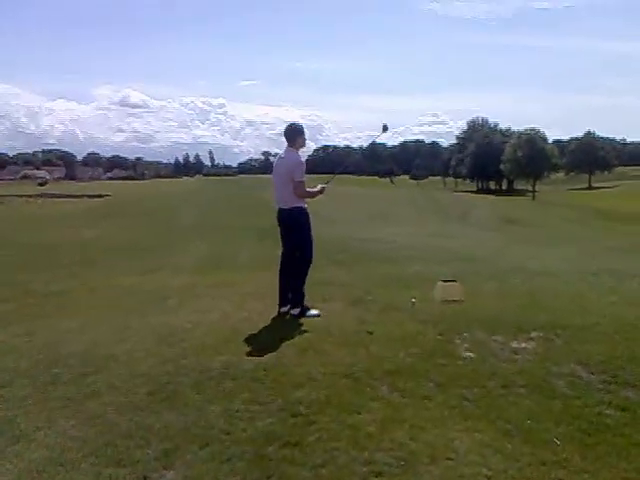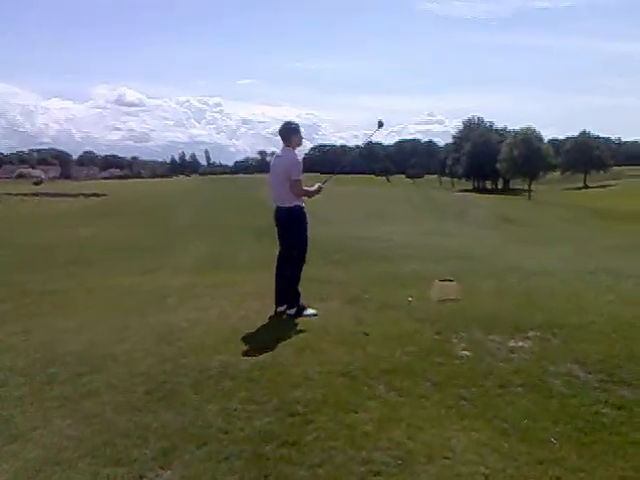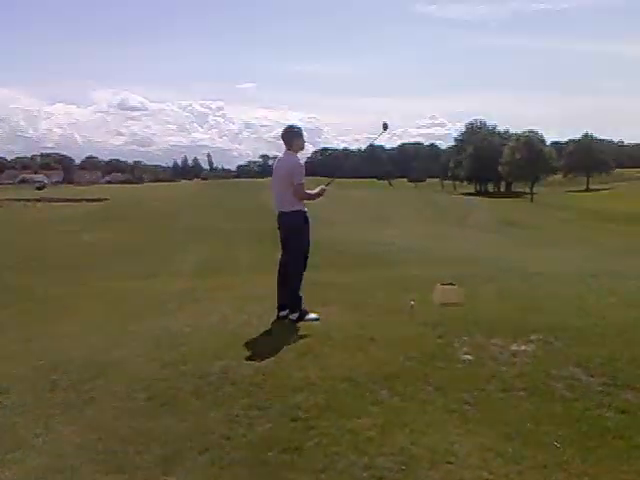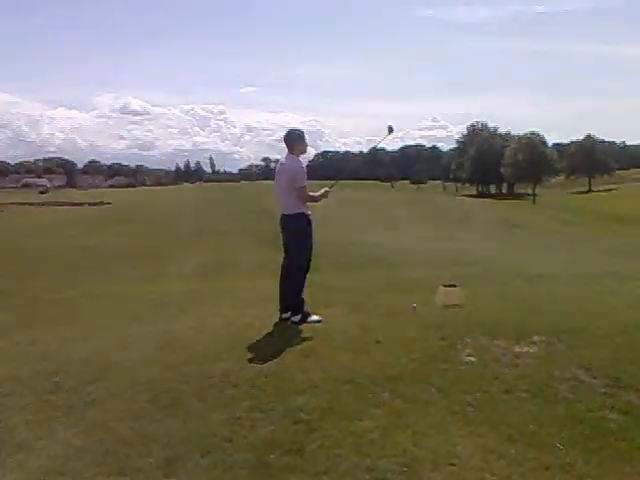
dt=0.1s
person 1, frame 1
left shoulder: (280, 159)
right shoulder: (297, 160)
right elbow: (300, 192)
left wrist: (311, 192)
right wrist: (317, 191)
left hip: (283, 212)
right hip: (296, 214)
left knee: (288, 258)
right knee: (304, 259)
left ankle: (284, 303)
right ankle: (296, 305)
person 1, frame 2
left shoulder: (277, 158)
right shoulder: (294, 159)
right elbow: (297, 190)
left wrist: (309, 192)
right wrist: (314, 190)
left hip: (280, 211)
right hip: (294, 213)
left knee: (284, 257)
right knee: (296, 259)
left ankle: (281, 303)
right ankle: (293, 305)
person 1, frame 3
left shoulder: (279, 161)
right shoulder: (296, 163)
right elbow: (300, 194)
left wrist: (311, 195)
right wrist: (317, 192)
left hip: (283, 215)
right hip: (296, 217)
left knee: (287, 261)
right knee: (298, 263)
left ankle: (283, 307)
right ankle: (294, 310)
person 1, frame 4
left shoulder: (282, 164)
right shoulder: (298, 166)
right elbow: (303, 196)
left wrist: (314, 197)
right wrist: (319, 195)
left hip: (286, 218)
right hip: (298, 219)
left knee: (289, 264)
right knee: (301, 265)
left ankle: (286, 309)
right ankle: (297, 312)
